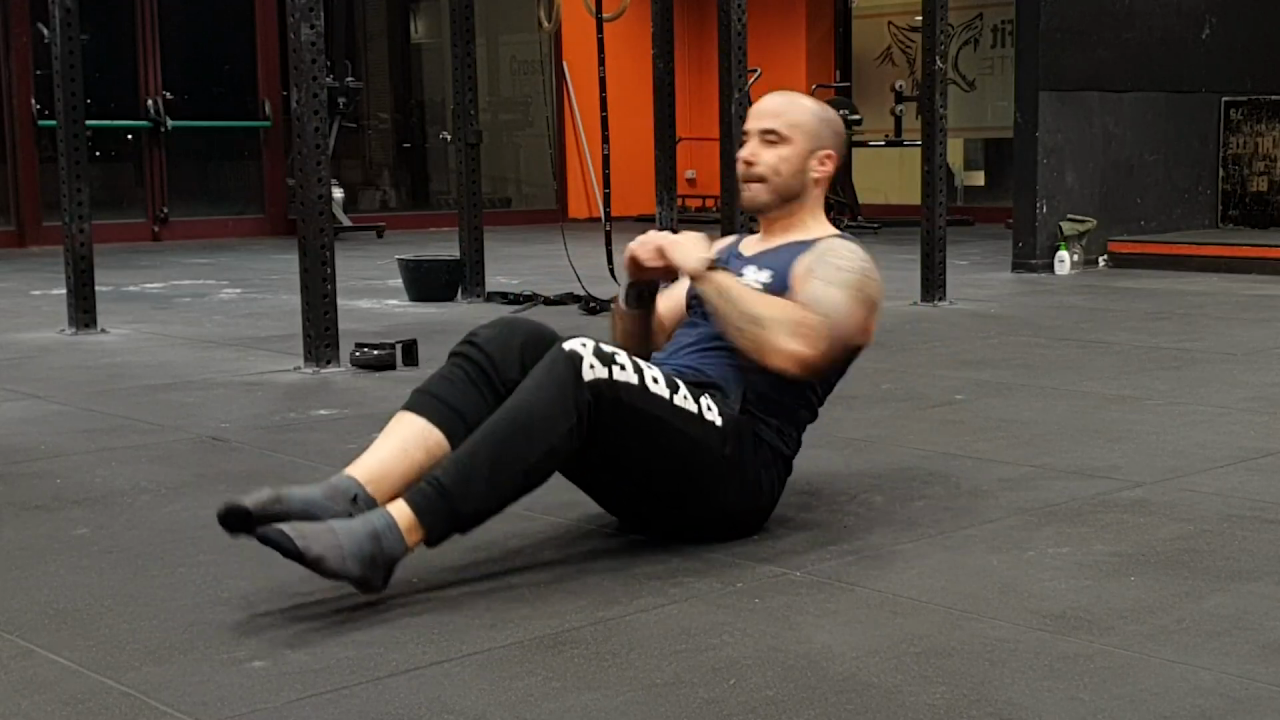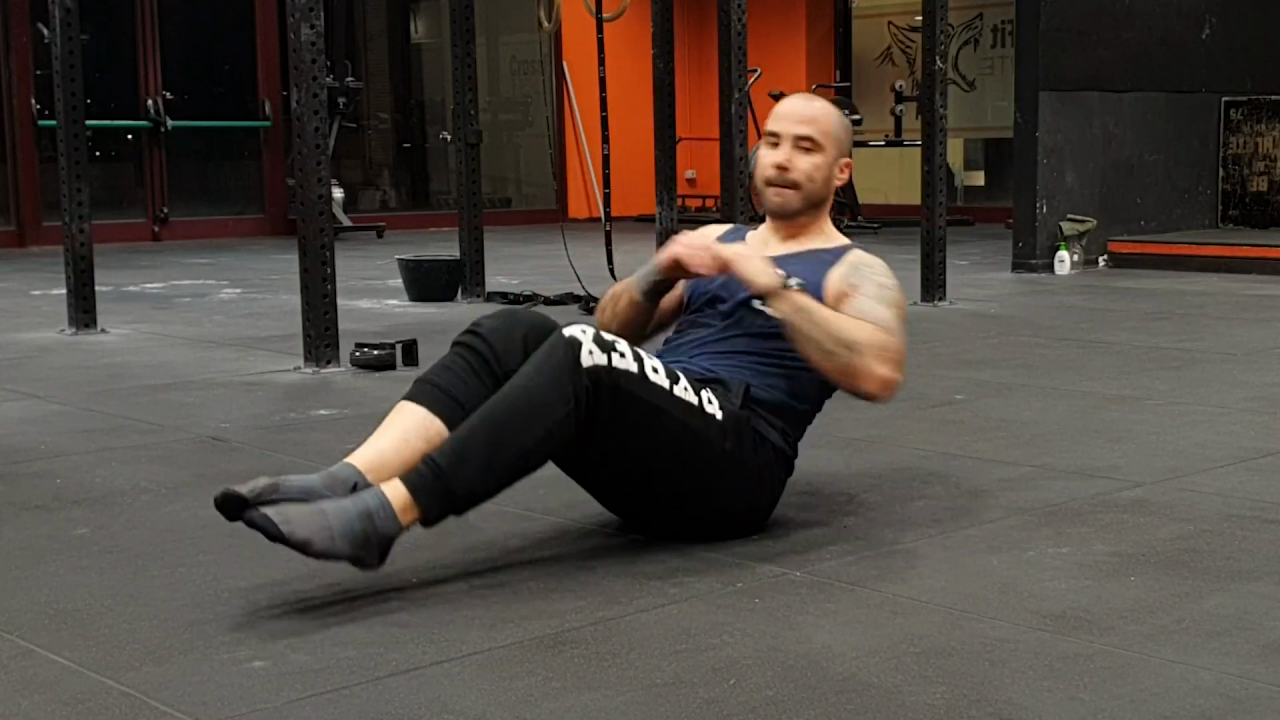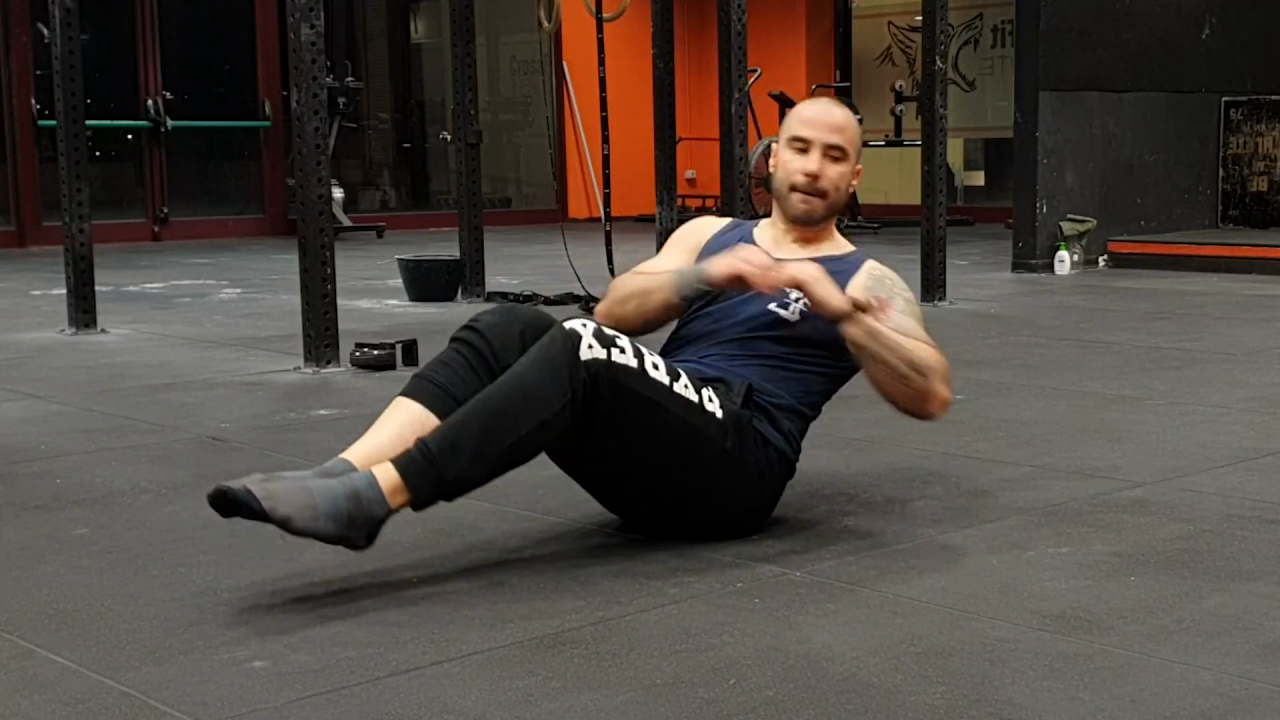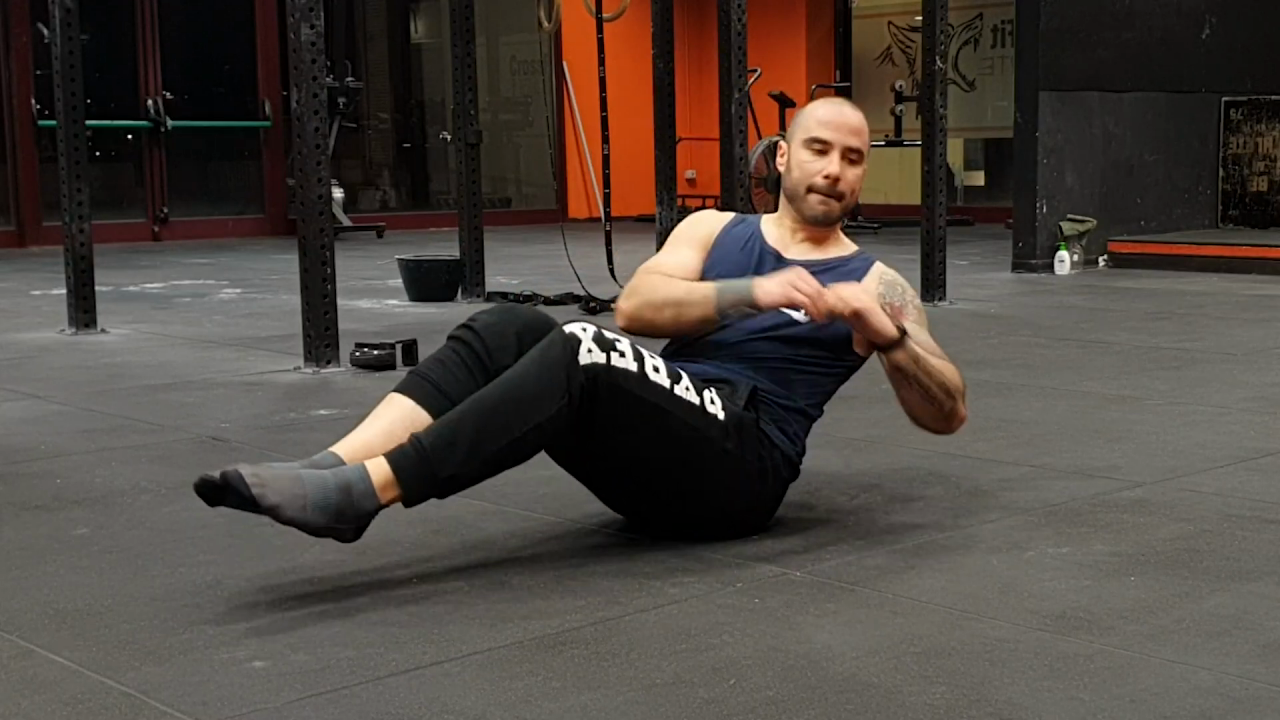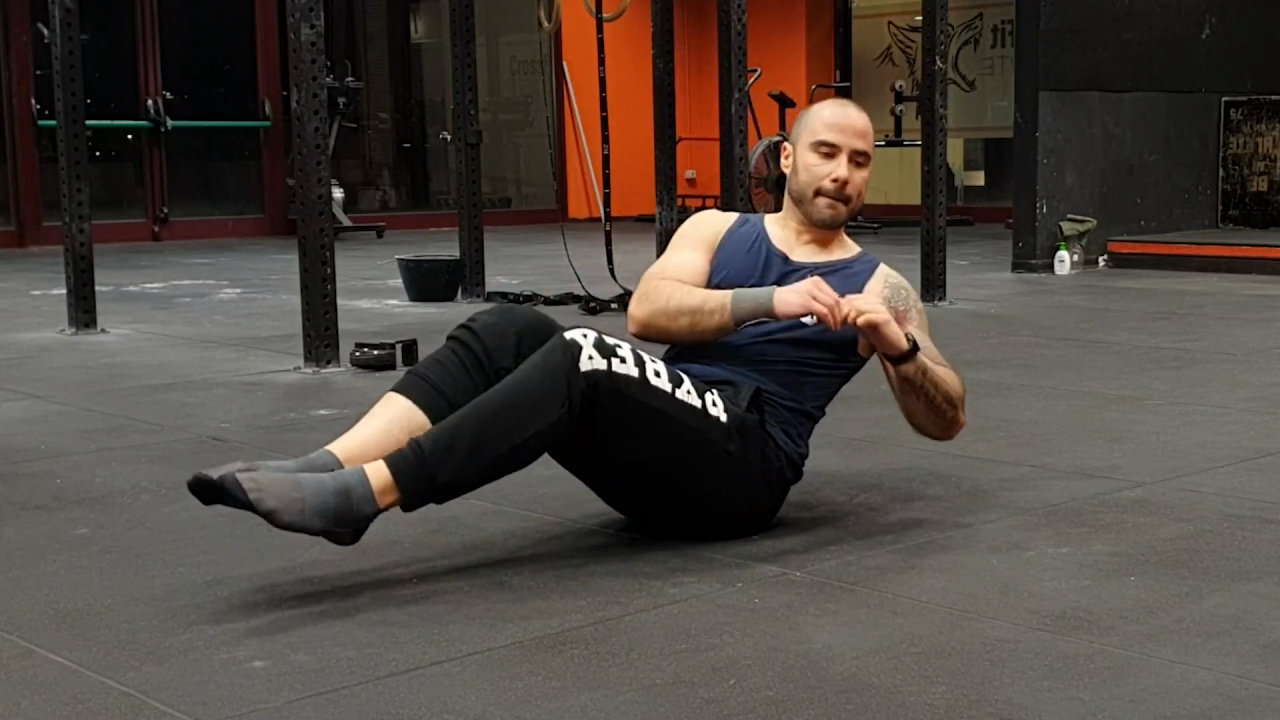
dt=0.1s
person 1, frame 1
left shoulder: (838, 267)
right shoulder: (729, 248)
left elbow: (789, 350)
right elbow: (642, 345)
left wrist: (705, 270)
right wrist: (646, 277)
left hip: (732, 468)
right hip: (648, 449)
left knee: (583, 366)
right knee: (509, 344)
left ankle: (385, 535)
right ankle: (346, 495)
person 1, frame 2
left shoulder: (857, 274)
right shoulder: (721, 240)
left elbow: (876, 375)
right elbow: (613, 325)
left wrist: (769, 283)
right wrist: (664, 270)
left hip: (733, 466)
right hip: (649, 449)
left knee: (583, 355)
right knee: (512, 335)
left ankle: (381, 517)
right ankle: (345, 483)
person 1, frame 3
left shoulder: (869, 283)
right shoulder: (712, 235)
left elbow: (929, 394)
right elbow: (614, 312)
left wrist: (846, 309)
right wrist: (713, 276)
left hip: (733, 465)
right hip: (651, 448)
left knee: (580, 351)
right knee: (510, 332)
left ankle: (369, 499)
right ankle: (343, 475)
person 1, frame 4
left shoulder: (876, 285)
right shoulder: (713, 229)
left elbow: (948, 411)
right elbow: (635, 310)
left wrist: (888, 335)
right wrist: (753, 293)
left hip: (736, 465)
right hip: (654, 447)
left knee: (581, 353)
right knee: (508, 332)
left ankle: (360, 493)
right ankle: (332, 467)
person 1, frame 5
left shoulder: (879, 287)
right shoulder: (716, 230)
left elbow: (947, 418)
right elbow: (647, 314)
left wrist: (900, 344)
right wrist: (769, 302)
left hip: (739, 465)
right hip: (657, 444)
left knee: (583, 360)
right knee: (509, 333)
left ankle: (358, 496)
right ankle: (328, 467)
